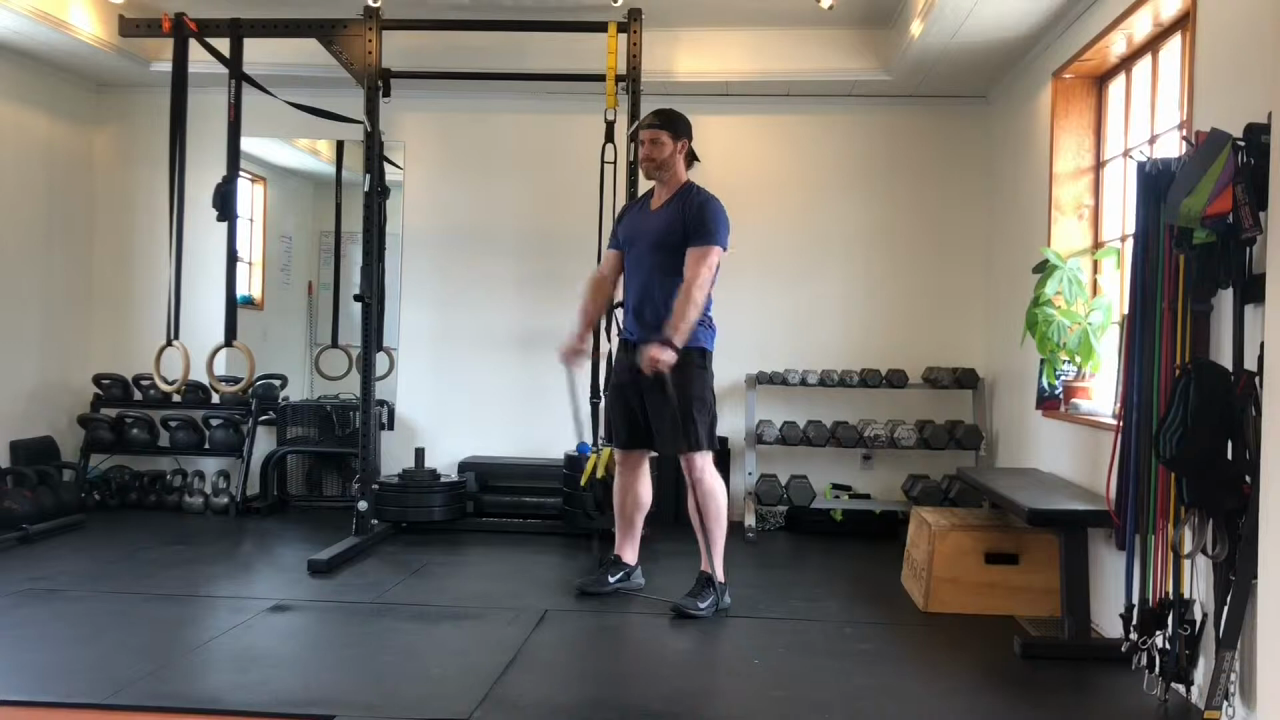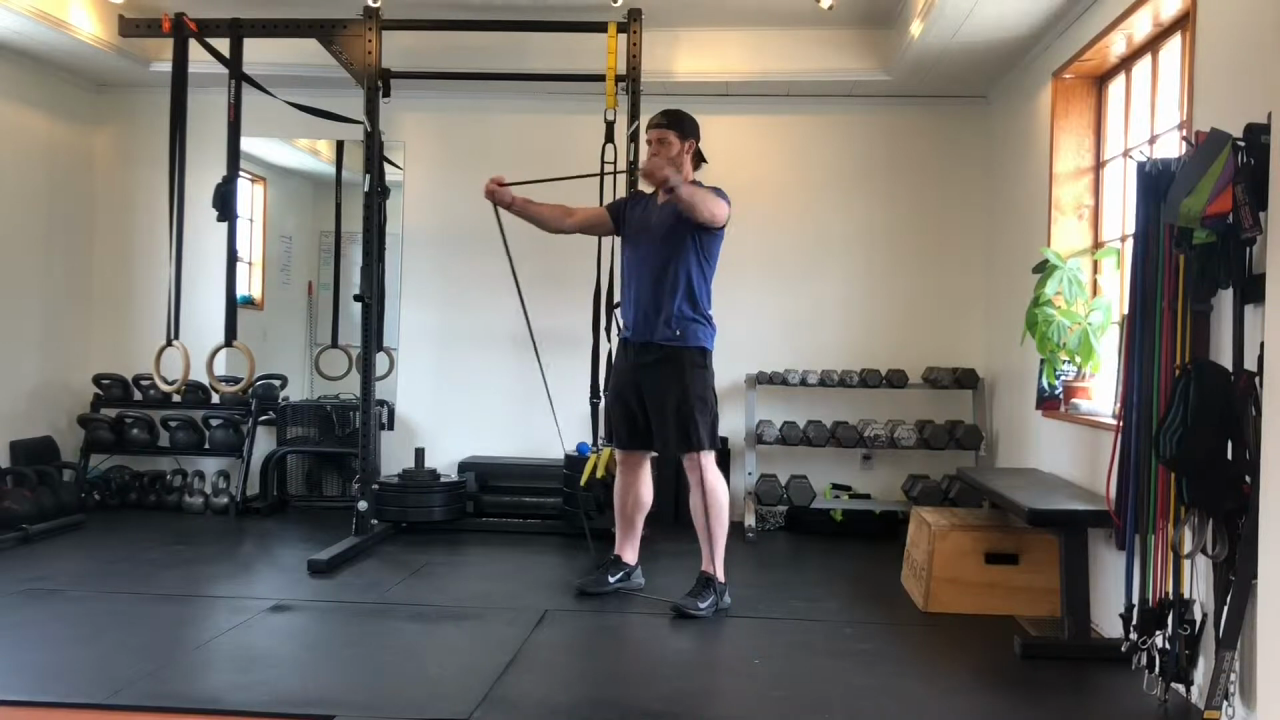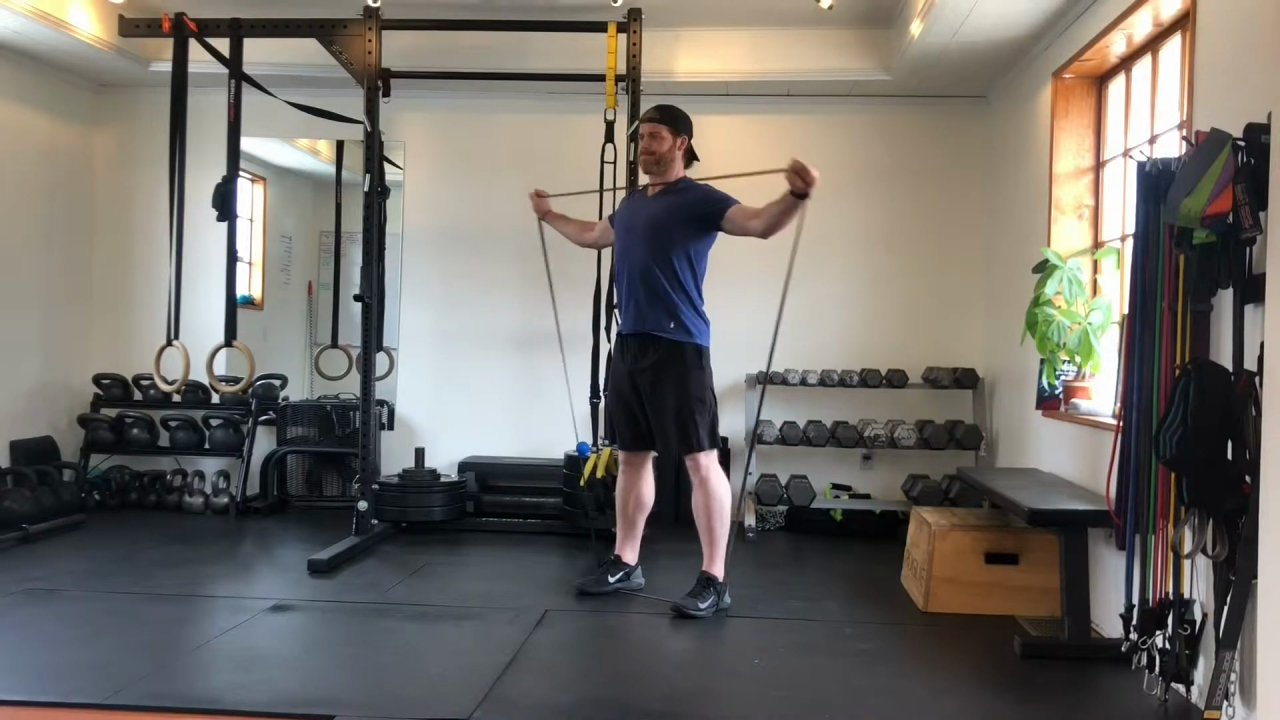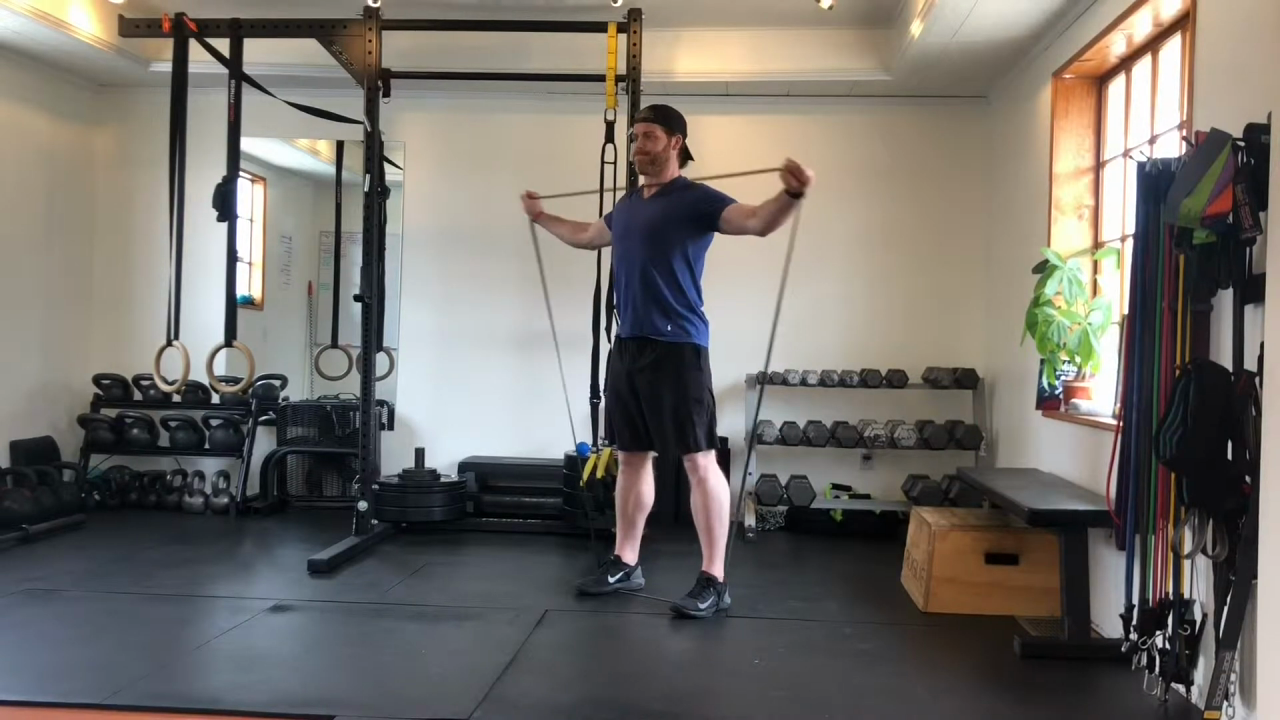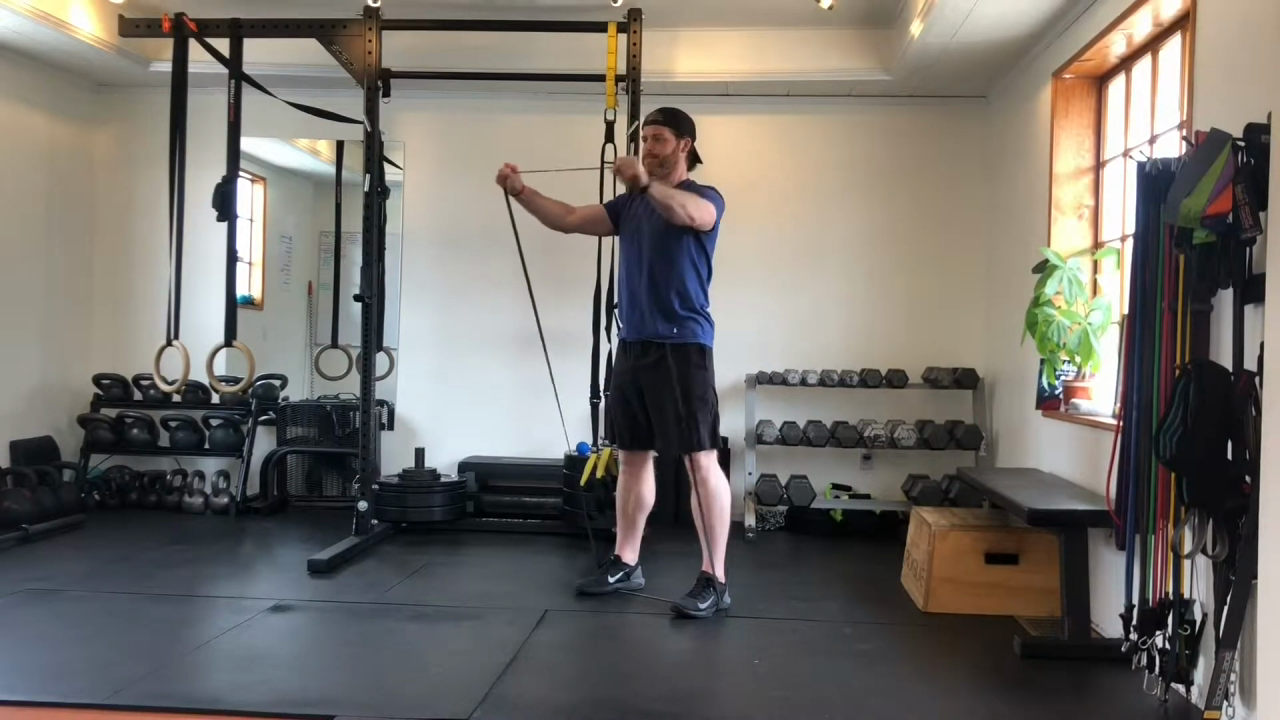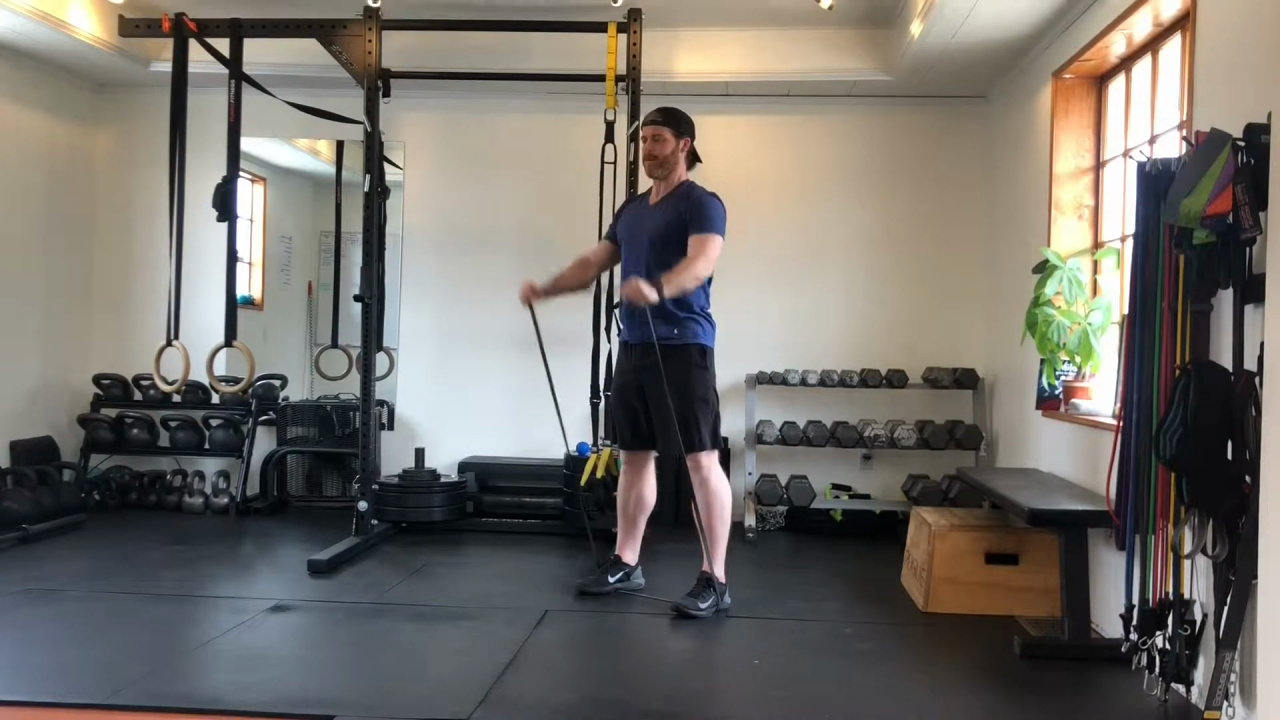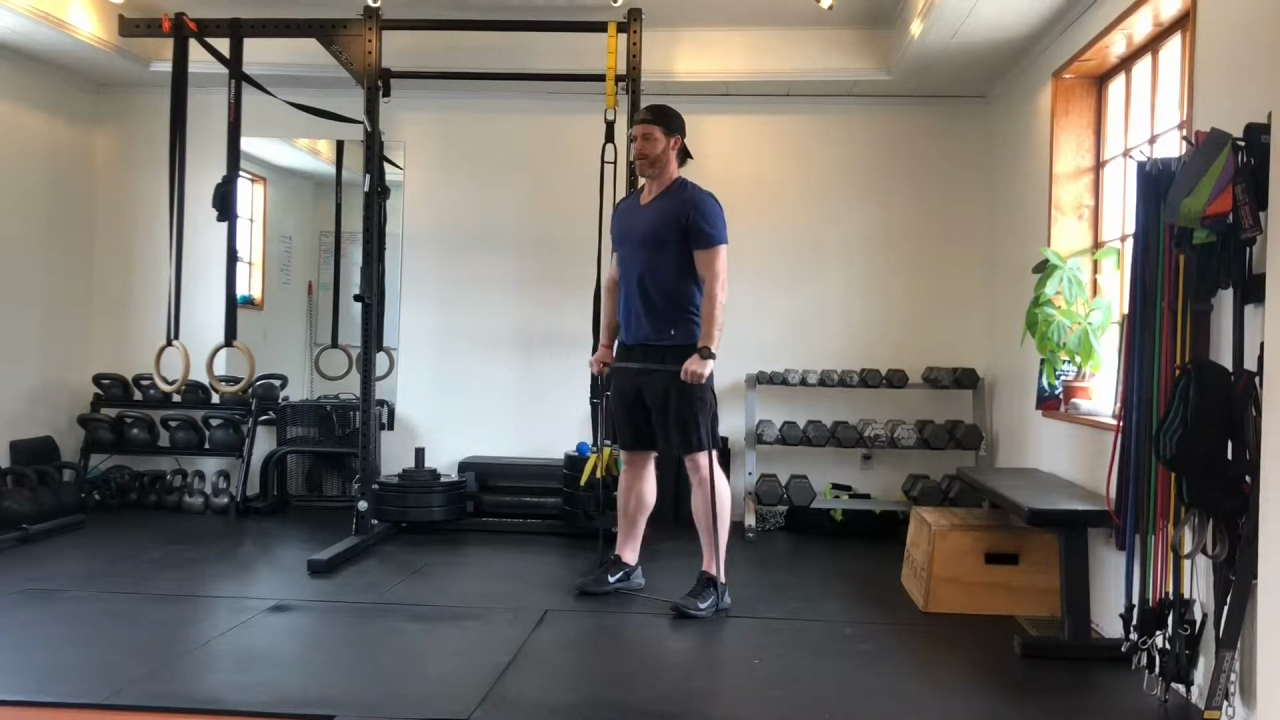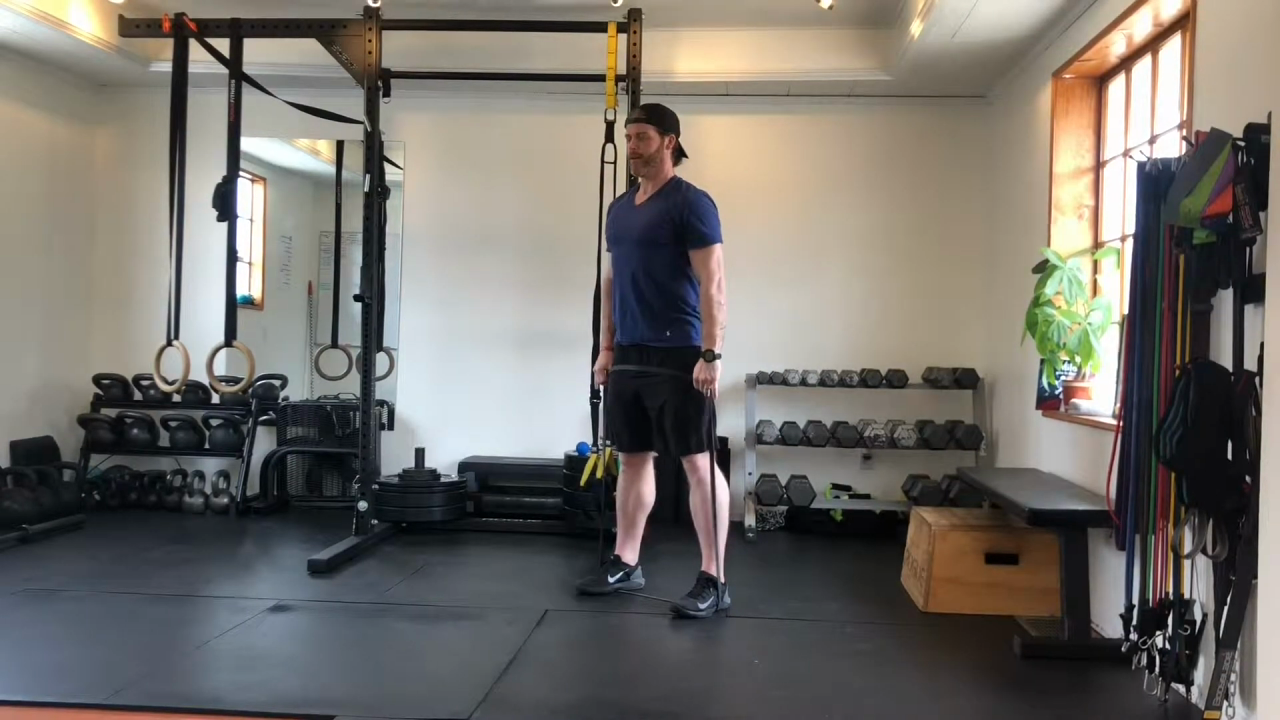
dt=0.5s
person 1, frame 1
left shoulder: (703, 208)
right shoulder: (632, 211)
left elbow: (697, 281)
right elbow: (605, 277)
left wrist: (670, 342)
right wrist: (582, 332)
left hip: (681, 354)
right hip: (632, 350)
left knee: (696, 461)
right knee: (628, 458)
left ankle: (714, 580)
right ankle: (625, 563)
person 1, frame 2
left shoulder: (700, 201)
right shoulder: (634, 207)
left elbow: (714, 210)
right elbow: (568, 219)
left wrist: (674, 182)
right wrist: (512, 202)
left hip: (683, 348)
right hip: (633, 347)
left knee: (699, 462)
right knee: (630, 457)
left ankle: (714, 579)
right ankle: (625, 562)
person 1, frame 3
left shoulder: (697, 198)
right shoulder: (633, 202)
left elbow: (760, 223)
right elbow: (596, 235)
left wrist: (795, 195)
right wrist: (550, 215)
left hip: (676, 346)
right hip: (627, 345)
left knee: (699, 460)
right knee: (630, 457)
left ankle: (713, 578)
right ankle: (624, 562)
person 1, frame 4
left shoulder: (697, 199)
right shoulder: (628, 204)
left elbow: (758, 221)
right elbow: (589, 235)
left wrist: (792, 193)
right wrist: (542, 215)
left hip: (676, 345)
right hip: (628, 345)
left knee: (698, 460)
right knee: (630, 457)
left ankle: (712, 578)
right ankle: (623, 562)
person 1, frame 5
left shoulder: (698, 196)
right shoulder: (630, 206)
left elbow: (691, 213)
right elbow: (569, 219)
left wrist: (647, 180)
right wrist: (520, 191)
left hip: (682, 346)
right hip: (632, 346)
left knee: (700, 460)
right knee: (632, 458)
left ankle: (714, 579)
right ankle: (625, 563)
person 1, frame 6
left shoulder: (702, 203)
right shoulder: (632, 209)
left elbow: (702, 261)
right elbow: (593, 262)
left wrist: (656, 290)
right wrist: (547, 290)
left hip: (681, 348)
right hip: (635, 348)
left knee: (702, 460)
right knee: (635, 457)
left ankle: (715, 580)
right ankle: (625, 563)
person 1, frame 7
left shoulder: (696, 204)
right shoulder: (625, 208)
left elbow: (715, 282)
left wrist: (705, 351)
right wrist: (606, 343)
left hip: (679, 354)
right hip: (633, 352)
left knee: (699, 461)
right knee: (634, 458)
left ankle: (714, 580)
right ankle: (626, 563)
person 1, frame 8
left shoulder: (691, 203)
right shoulder: (619, 208)
left elbow: (712, 283)
left wrist: (710, 354)
right wrist: (606, 347)
left hip: (676, 354)
right hip: (630, 353)
left knee: (697, 462)
right knee: (632, 458)
left ankle: (713, 579)
right ankle: (625, 563)
